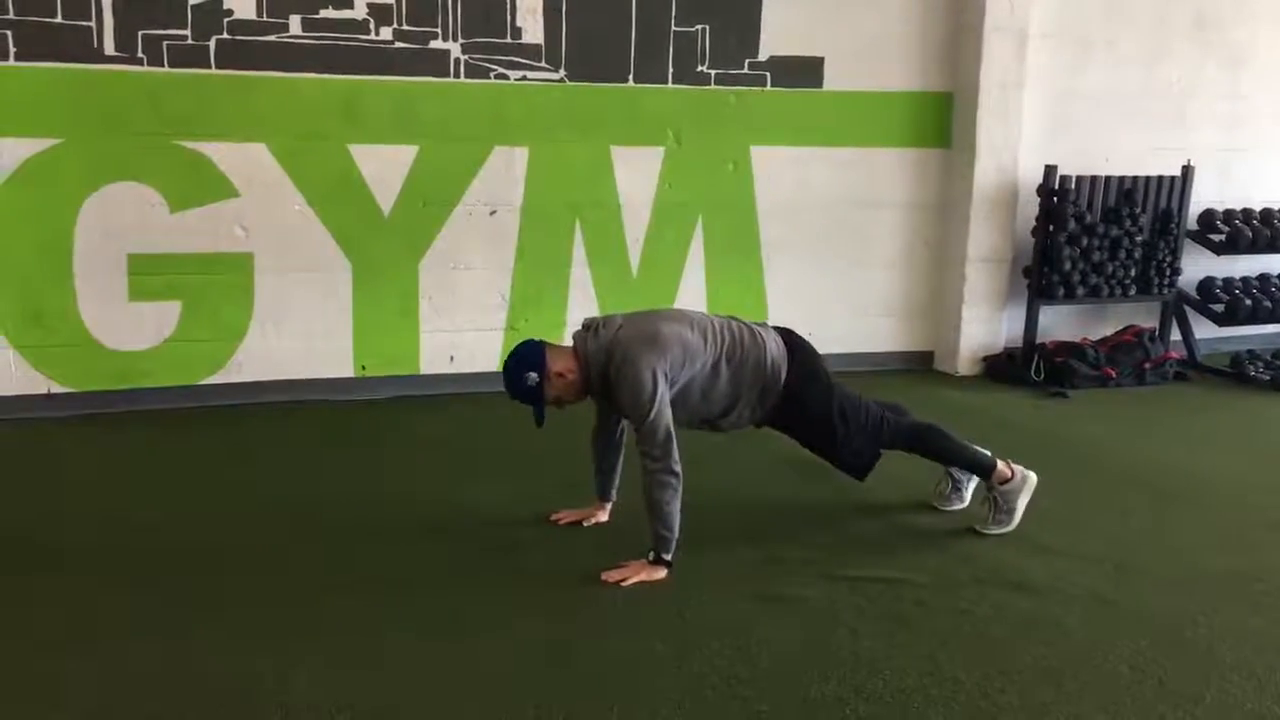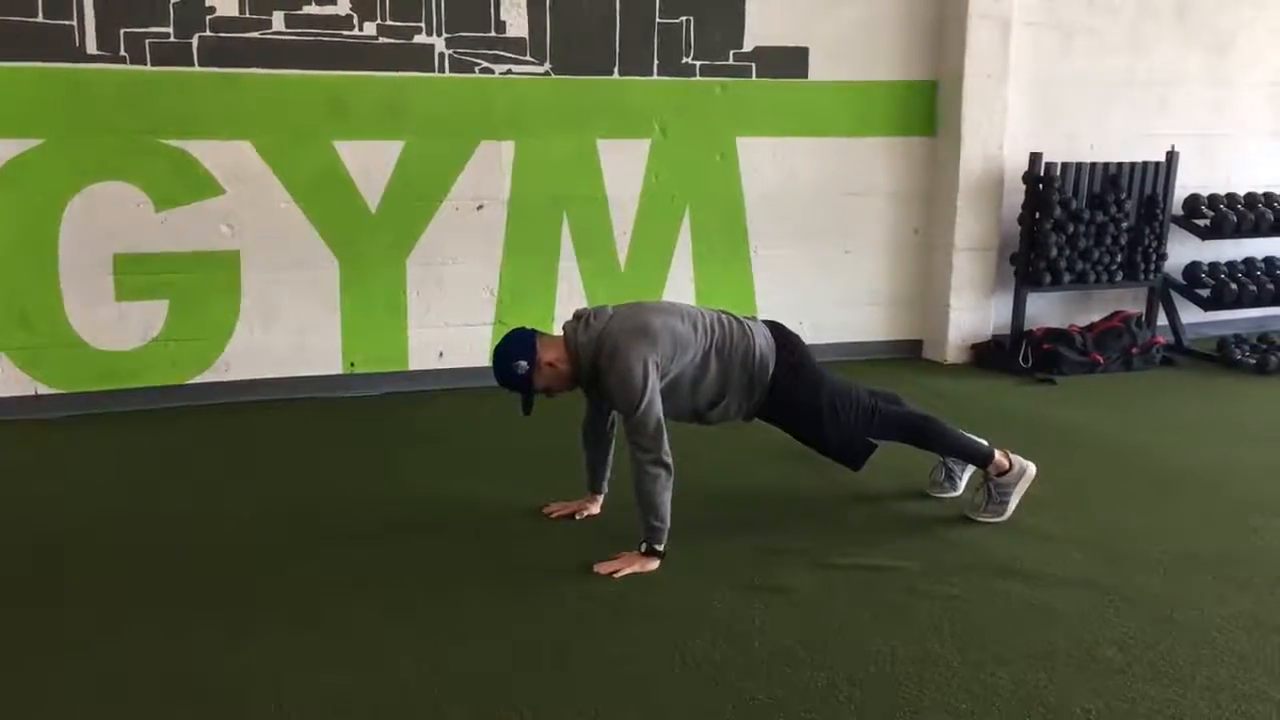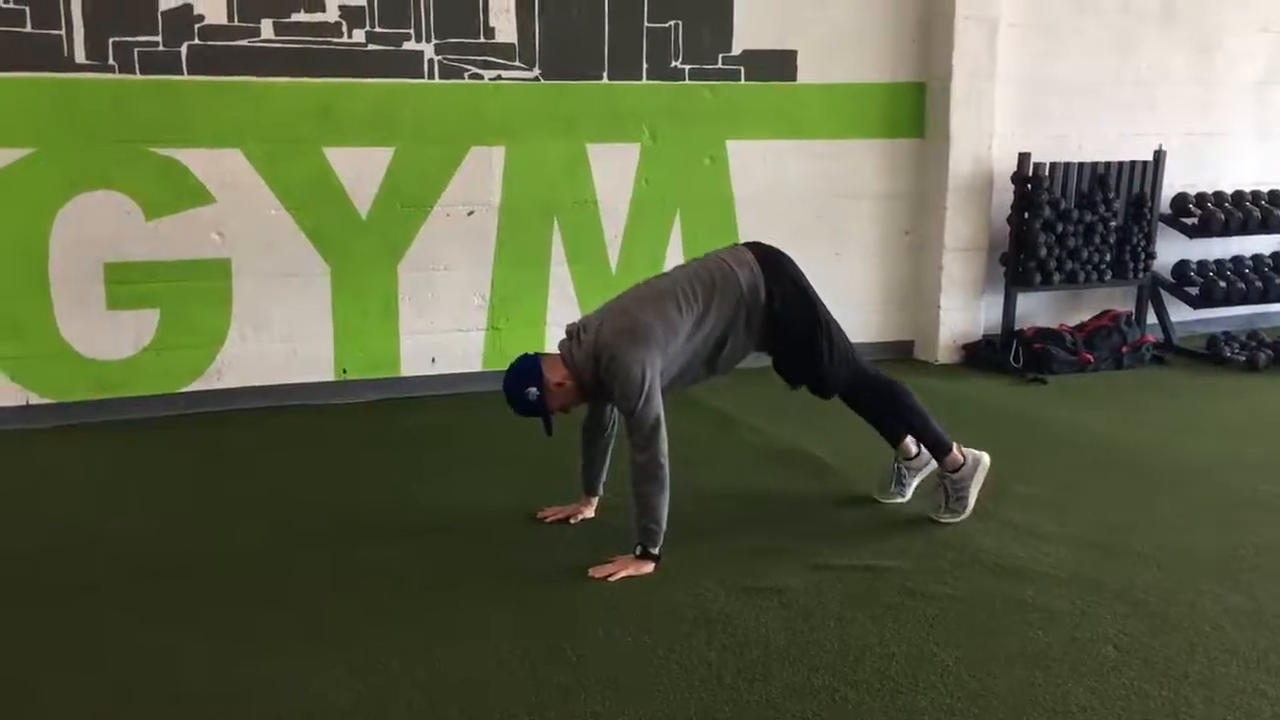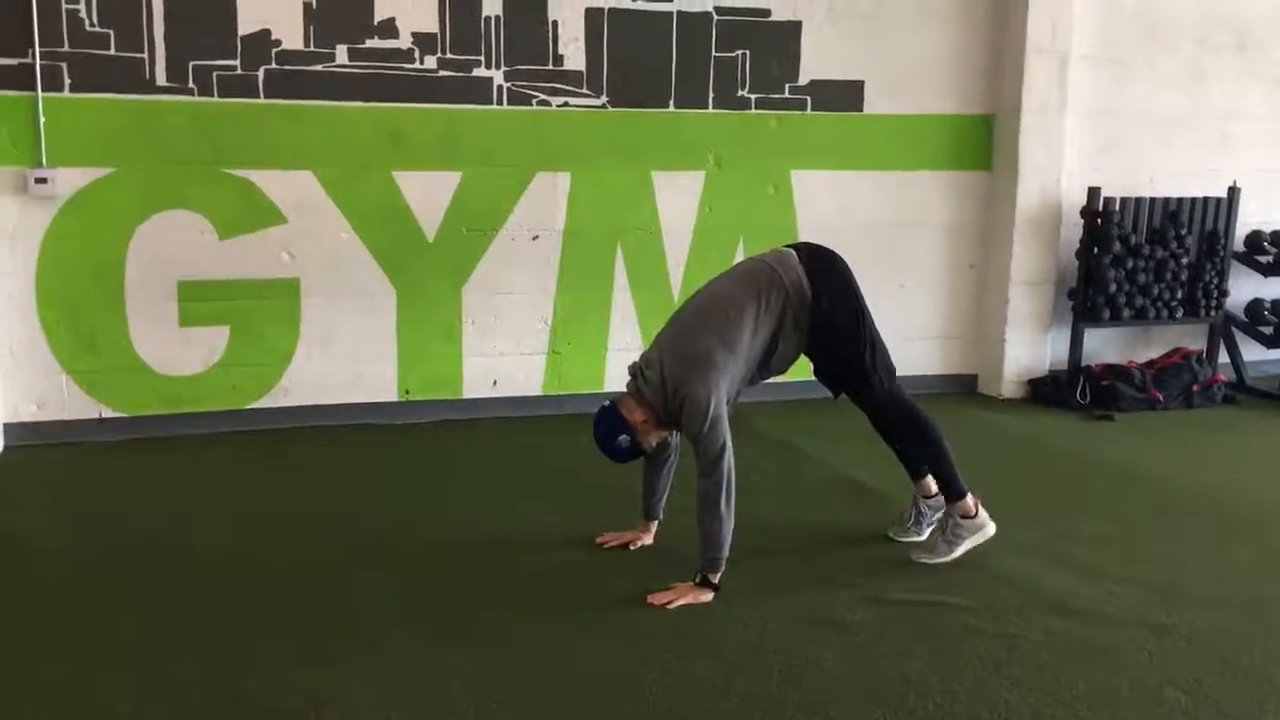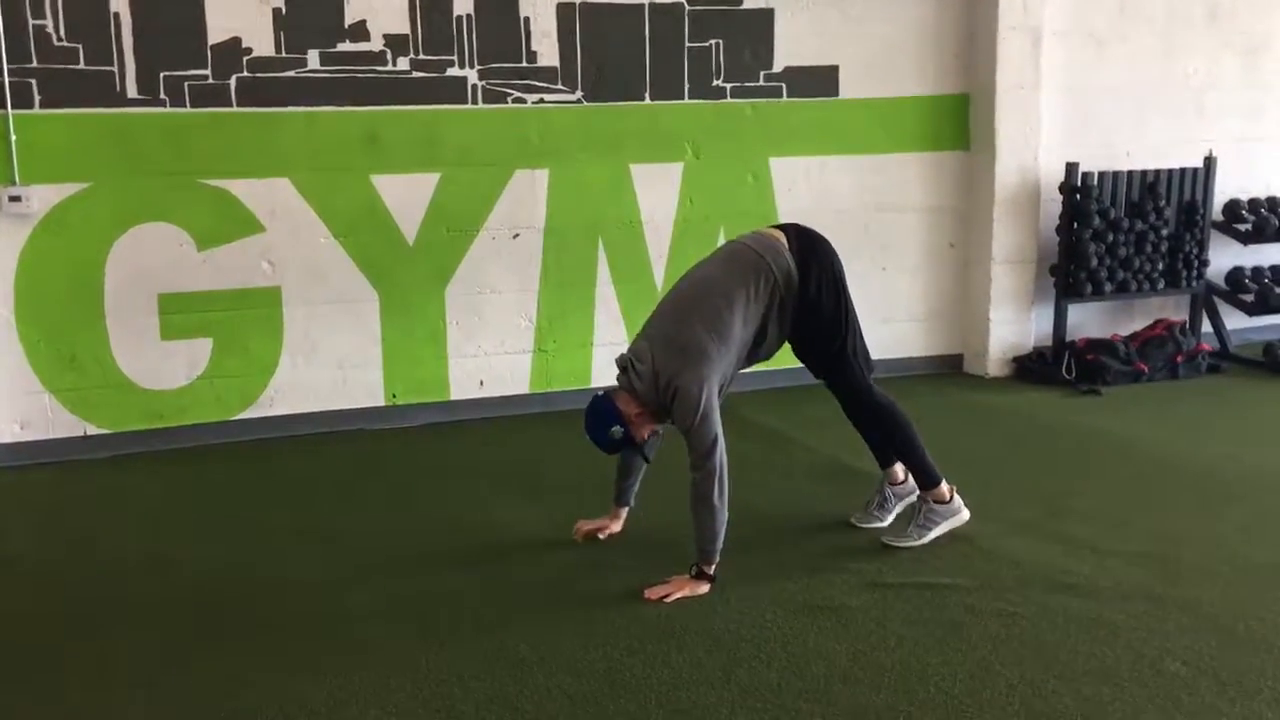
dt=1s
person 1, frame 1
left shoulder: (632, 365)
right shoulder: (599, 351)
left elbow: (661, 462)
right elbow: (609, 429)
left wrist: (660, 559)
right wrist: (602, 503)
left hip: (780, 375)
right hip: (765, 367)
left knee: (878, 430)
right knee: (870, 420)
left ankle: (1003, 475)
right ankle: (962, 463)
person 1, frame 2
left shoulder: (621, 356)
right shoulder: (590, 342)
left elbow: (651, 452)
right elbow: (599, 420)
left wrist: (652, 549)
right wrist: (594, 495)
left hip: (771, 371)
right hip: (755, 359)
left knee: (871, 418)
right knee: (866, 408)
left ankle: (1002, 466)
right ankle: (956, 452)
person 1, frame 3
left shoulder: (623, 361)
right shoulder: (588, 348)
left elbow: (650, 452)
right elbow: (600, 422)
left wrist: (648, 554)
right wrist: (588, 499)
left hip: (765, 286)
right hip: (745, 279)
left knee: (850, 375)
right knee: (836, 374)
left ankle: (956, 461)
right ankle: (909, 453)
person 1, frame 4
left shoulder: (693, 391)
right shoulder: (651, 378)
left elbow: (716, 478)
right elbow: (662, 449)
left wrist: (707, 582)
right wrist: (648, 525)
left hip: (815, 283)
right hip: (790, 280)
left knee: (881, 395)
right knee: (866, 396)
left ankle: (966, 511)
right ankle: (929, 493)
person 1, frame 5
left shoulder: (686, 383)
right shoulder: (640, 367)
left elbow: (709, 470)
right elbow: (639, 439)
left wrist: (703, 574)
right wrist: (618, 514)
left hip: (800, 265)
right hip: (774, 258)
left knee: (853, 386)
right knee: (843, 384)
left ankle: (941, 498)
right ankle: (898, 481)
